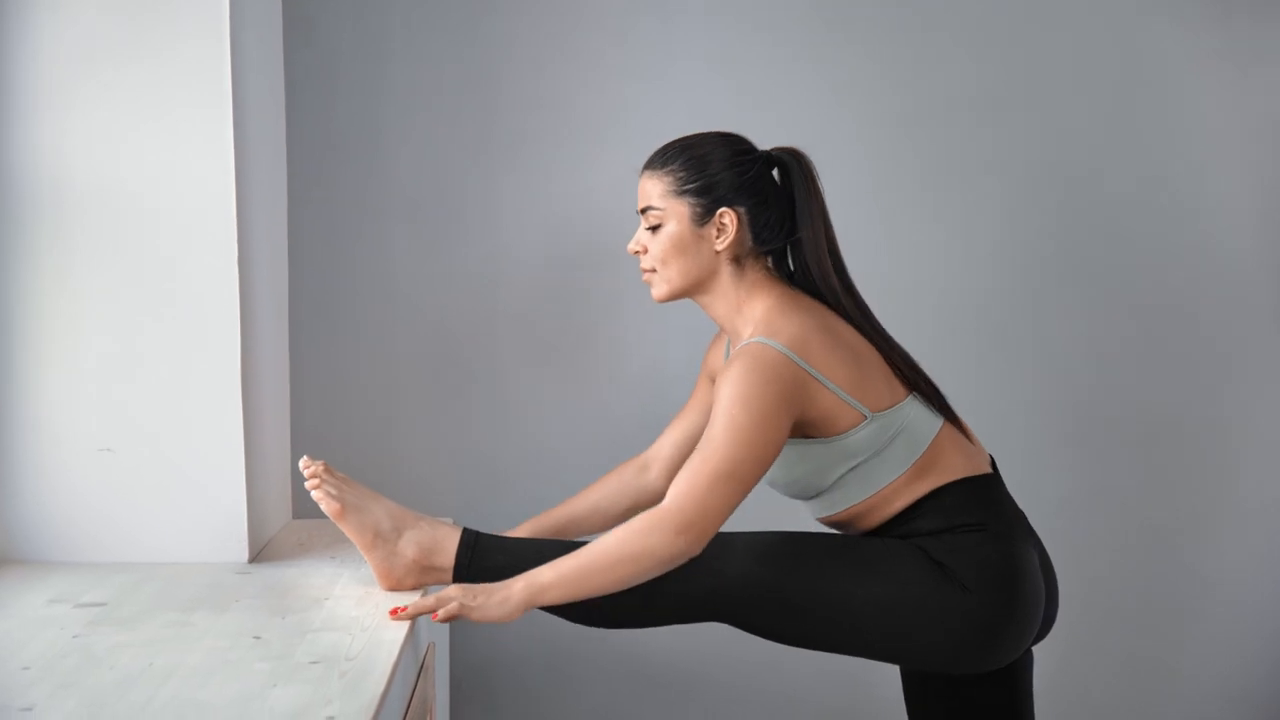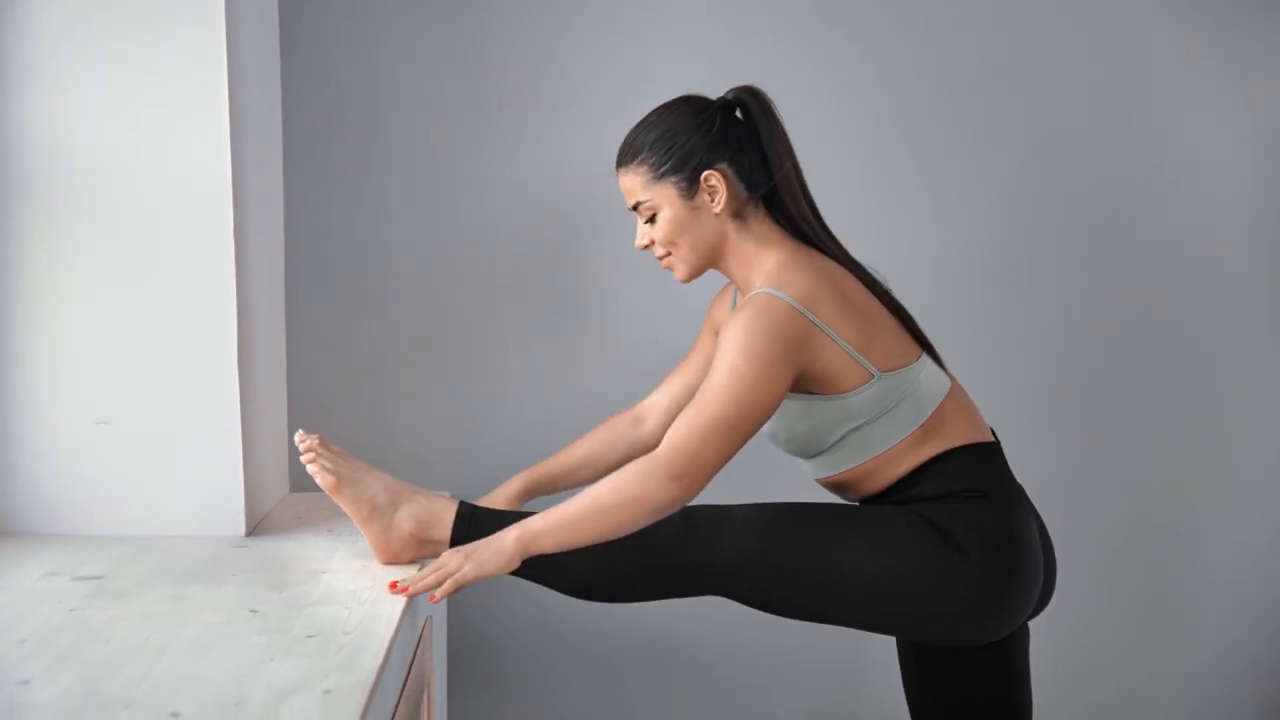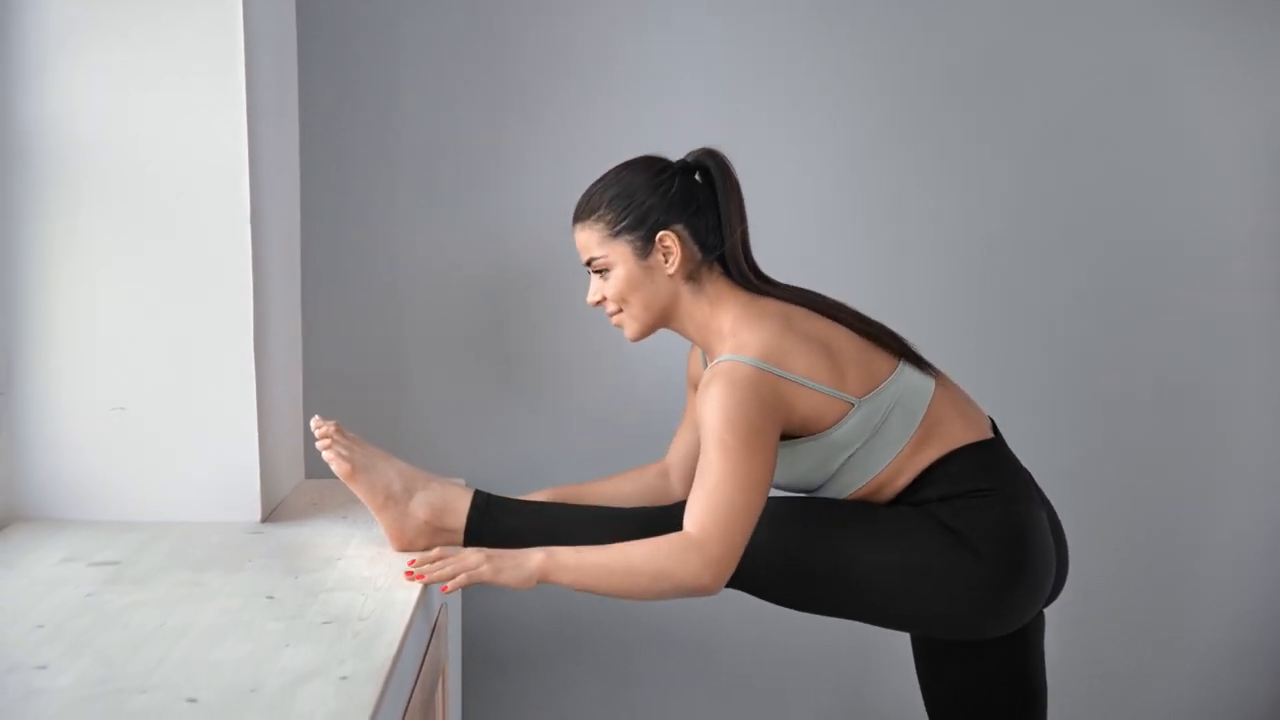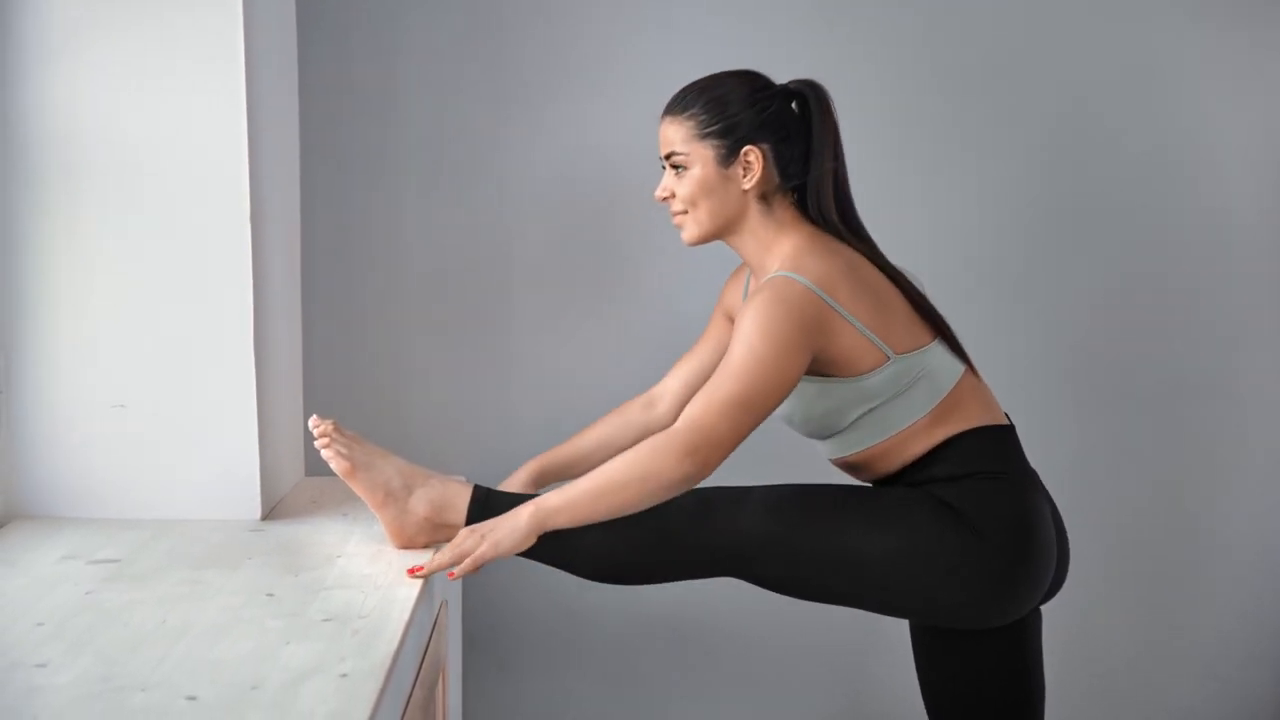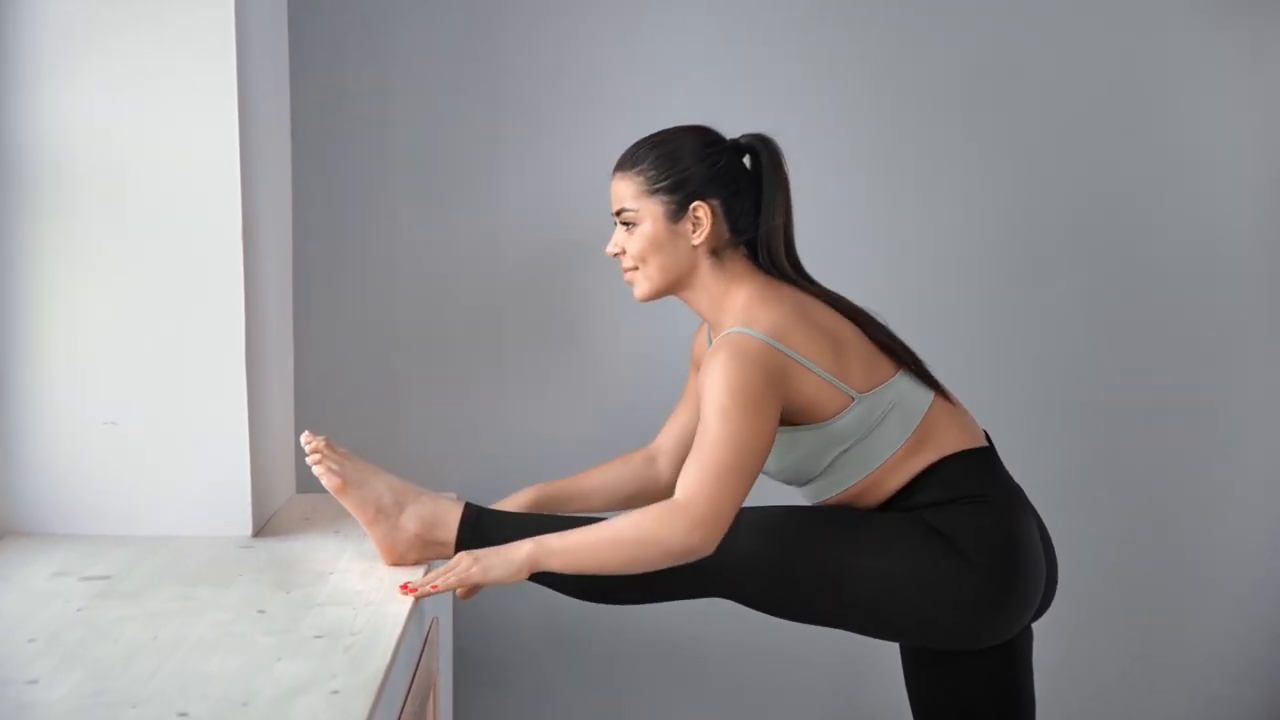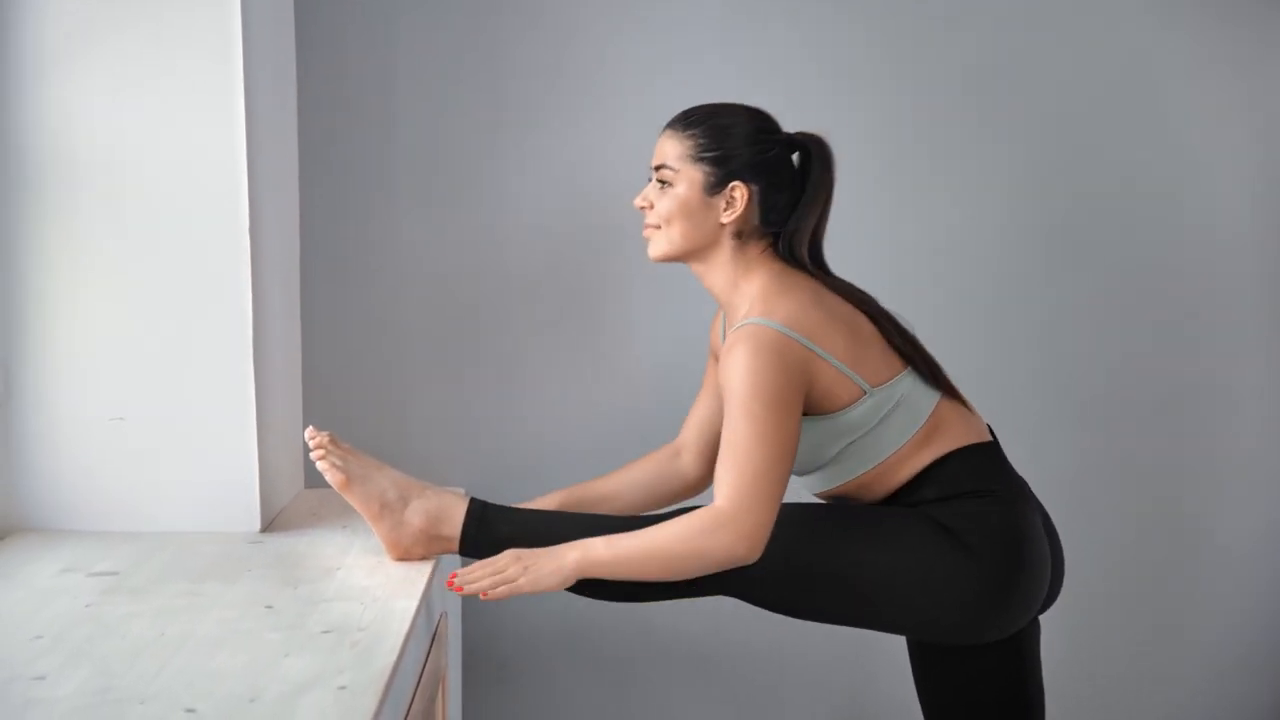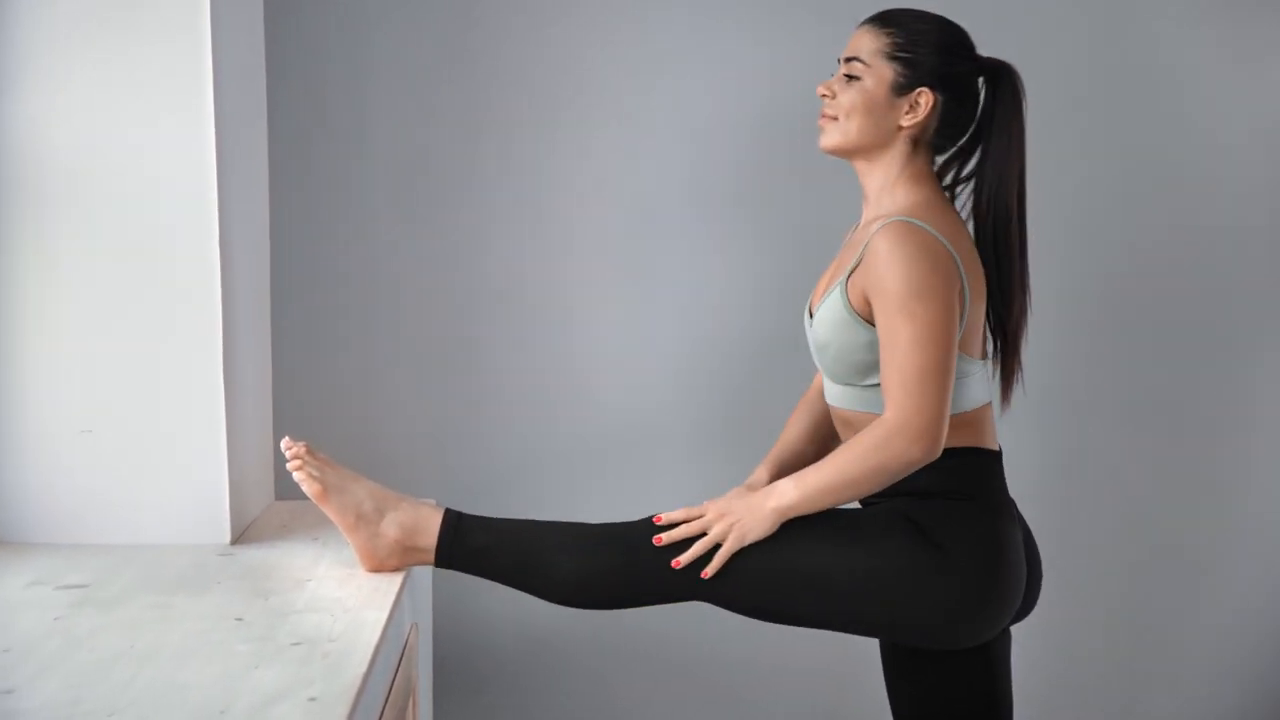
dt=0.7s
person 1, frame 1
left shoulder: (768, 359)
right shoulder: (745, 339)
left elbow: (677, 533)
right elbow: (653, 474)
left wrist: (516, 592)
right wrist: (518, 543)
left hip: (966, 578)
right hip: (973, 575)
left knee: (713, 576)
person 1, frame 2
left shoulder: (776, 310)
right shoulder: (751, 294)
left elbow: (671, 477)
right elbow: (648, 422)
left wrist: (512, 543)
right wrist: (517, 488)
left hip: (963, 547)
right hip: (968, 547)
left knee: (704, 548)
person 1, frame 3
left shoulder: (744, 368)
right shoulder: (724, 336)
left elbow: (703, 561)
right elbow: (675, 480)
left wrist: (533, 560)
right wrist: (536, 506)
left hip: (976, 546)
right hip: (988, 543)
left knee: (720, 538)
person 1, frame 4
left shoulder: (793, 291)
right shoulder: (760, 278)
left elbow: (684, 454)
right elbow: (660, 408)
left wrist: (528, 520)
right wrist: (530, 476)
left hip: (977, 528)
right hip: (985, 534)
left knee: (722, 531)
left ankle: (448, 508)
person 1, frame 5
left shoulder: (750, 345)
right shoulder: (734, 320)
left elbow: (691, 526)
right elbow: (662, 465)
left wrist: (523, 554)
right wrist: (524, 504)
left hip: (965, 553)
right hip: (975, 555)
person 1, frame 6
left shoulder: (766, 336)
right shoulder: (747, 306)
left elbow: (735, 533)
right elbow: (688, 461)
left wrist: (566, 558)
right wrist: (550, 506)
left hip: (969, 550)
right hip: (985, 550)
left knee: (718, 545)
left ankle: (447, 522)
person 1, frame 7
left shoulder: (906, 241)
right shoulder: (891, 224)
left elbow: (913, 433)
right elbow: (840, 385)
left wrist: (769, 506)
right wrist: (764, 480)
left hip: (945, 548)
right hip: (956, 550)
left knee: (684, 552)
left ankle: (418, 534)
